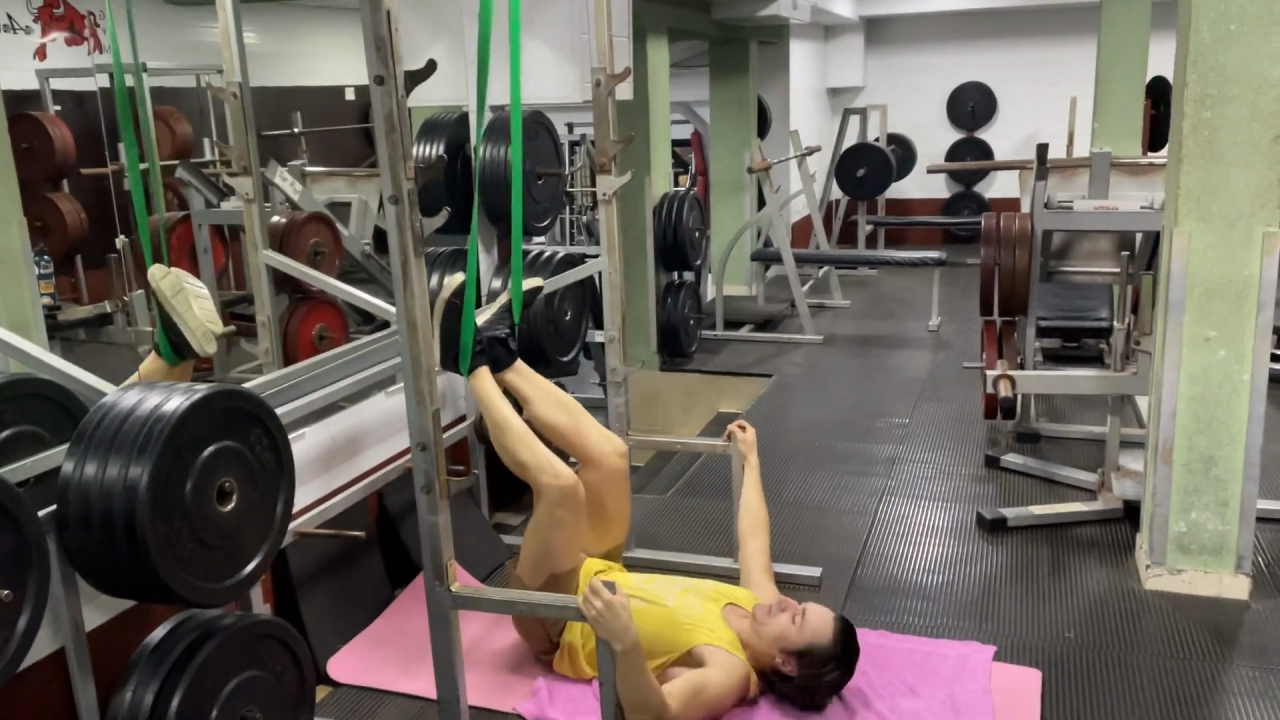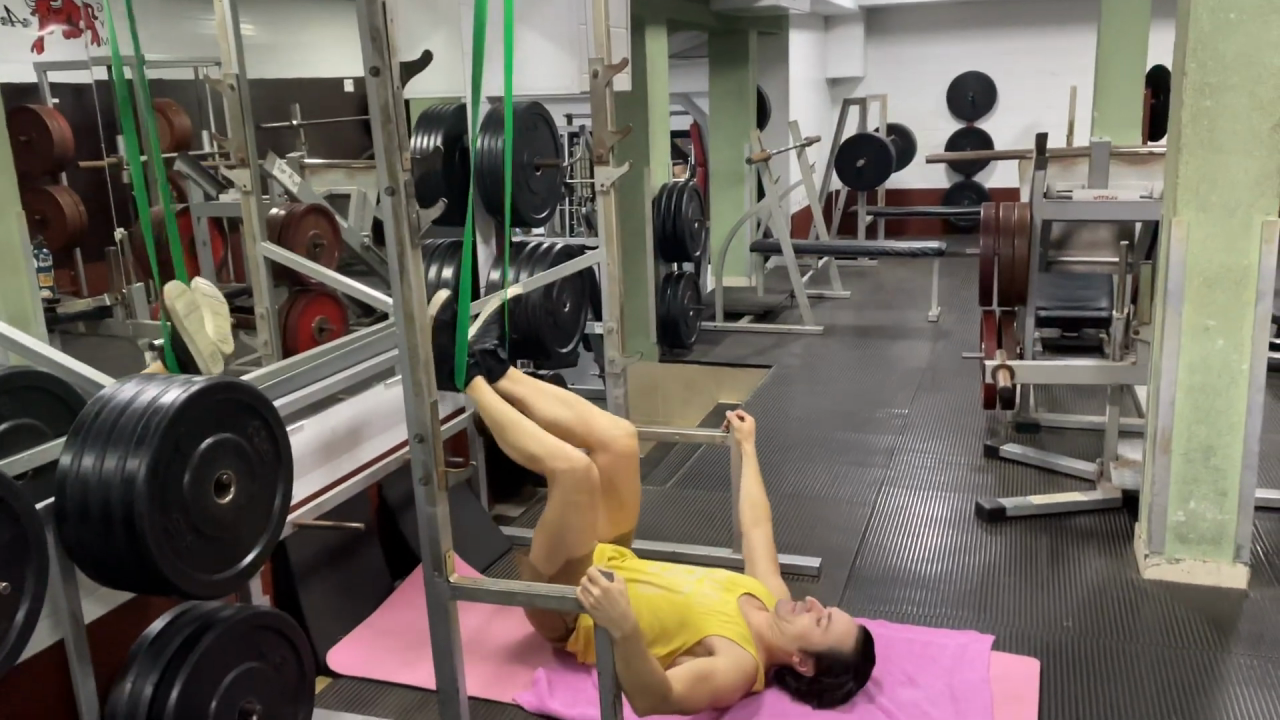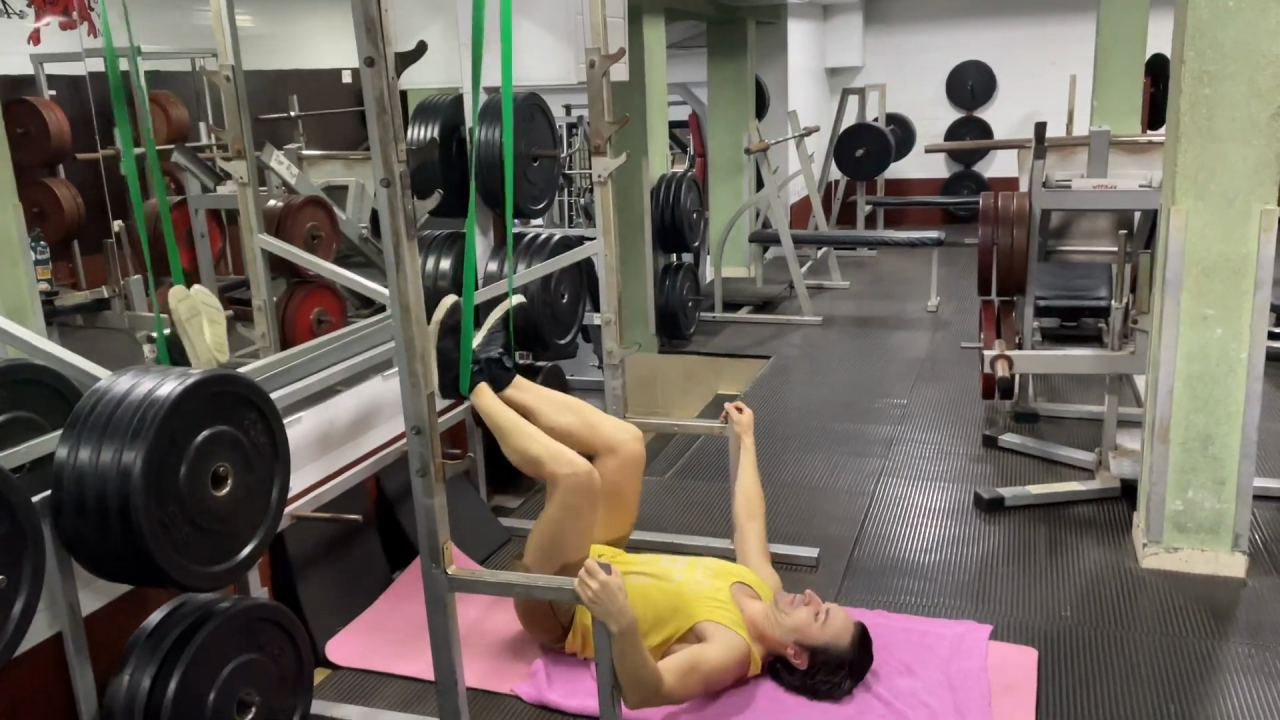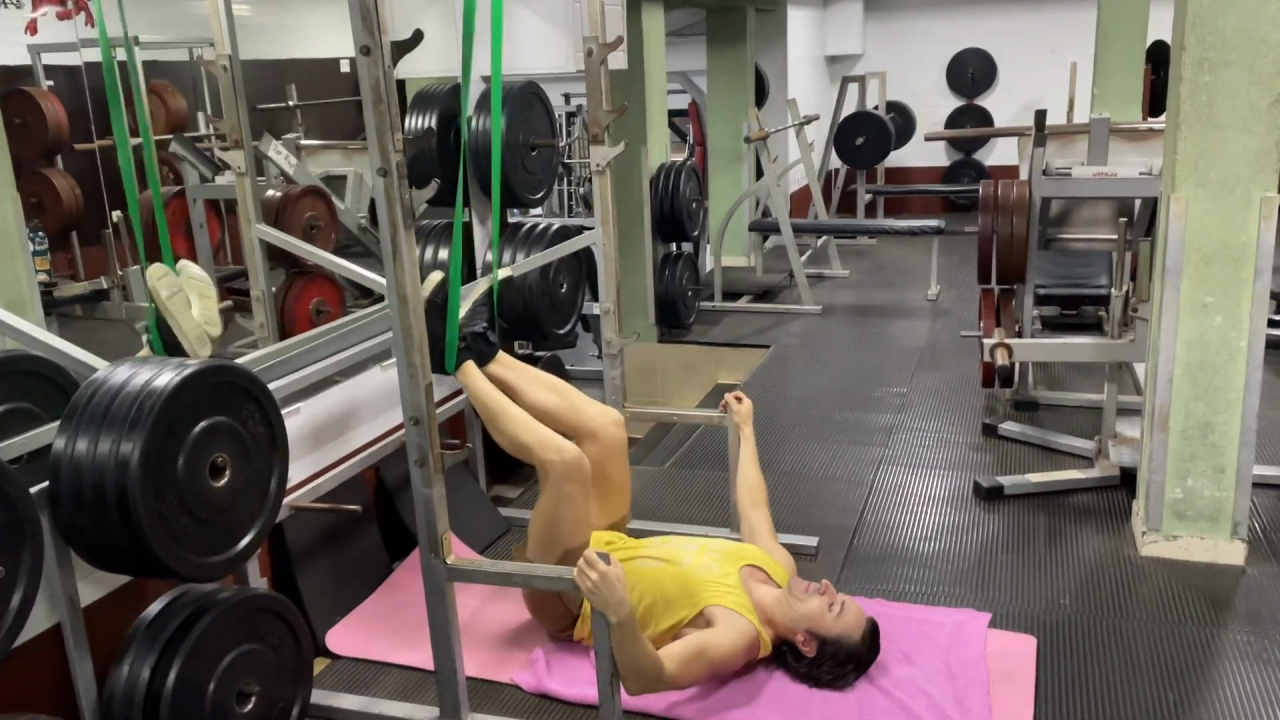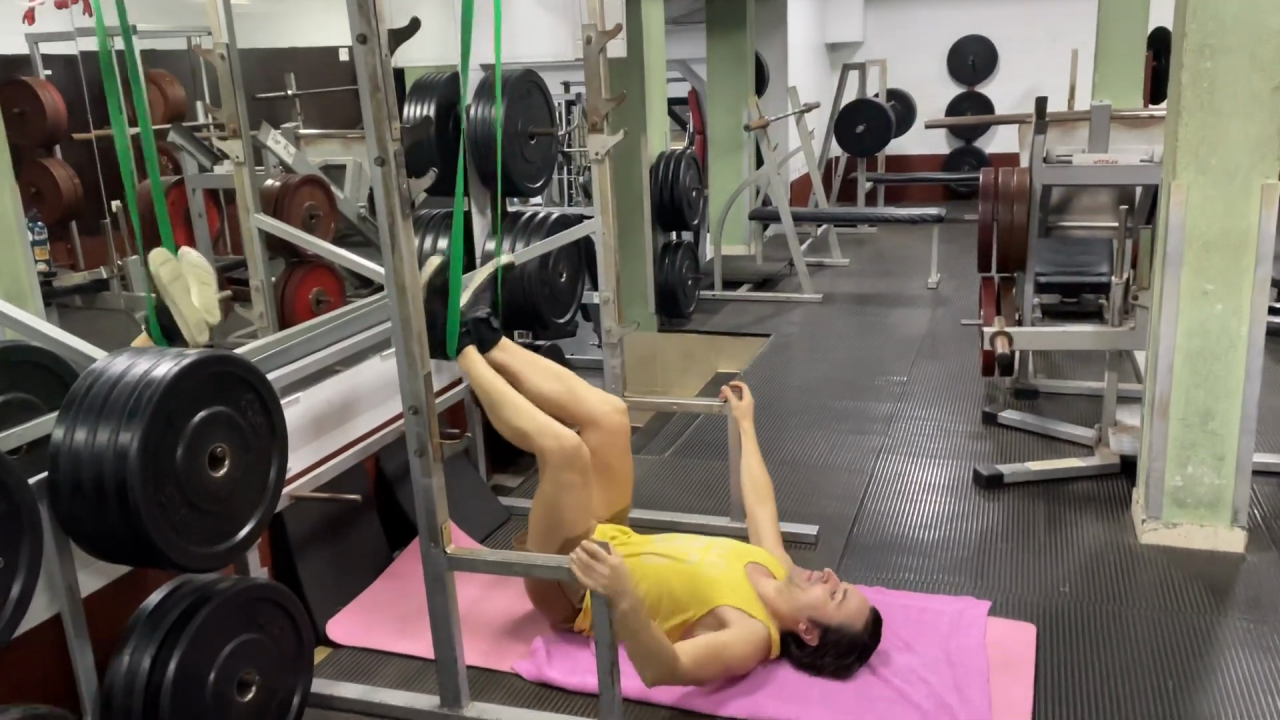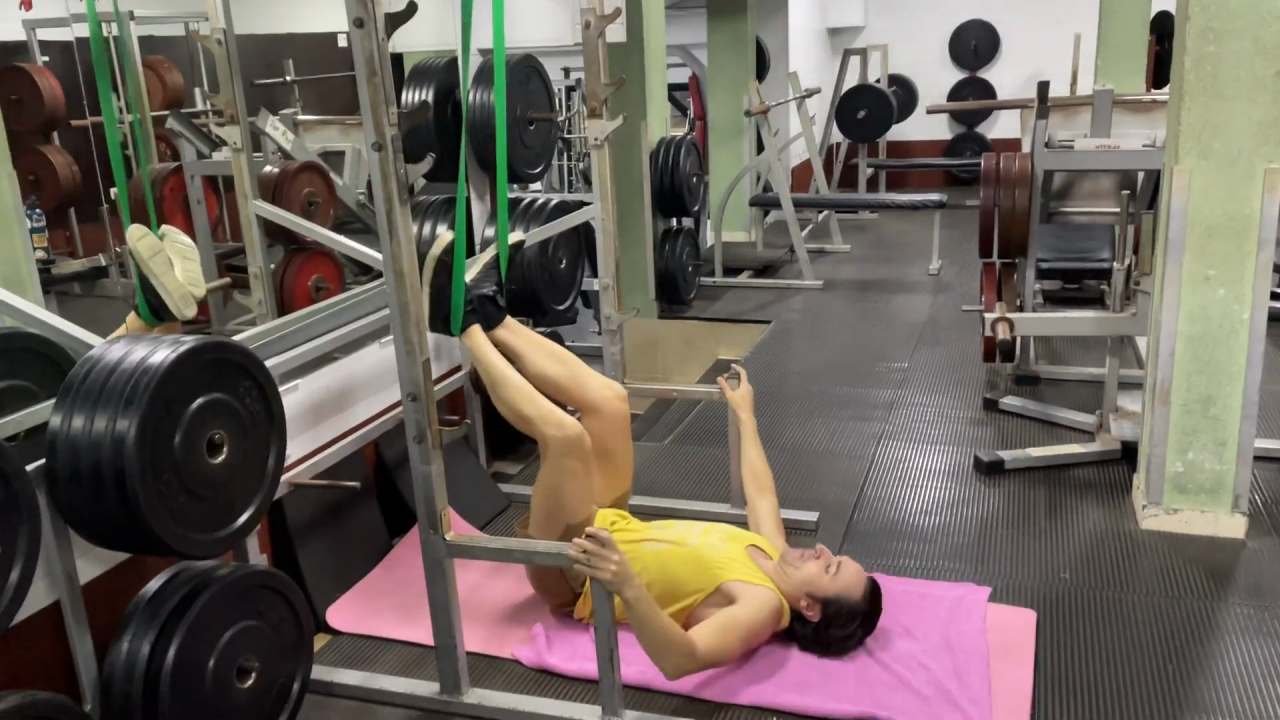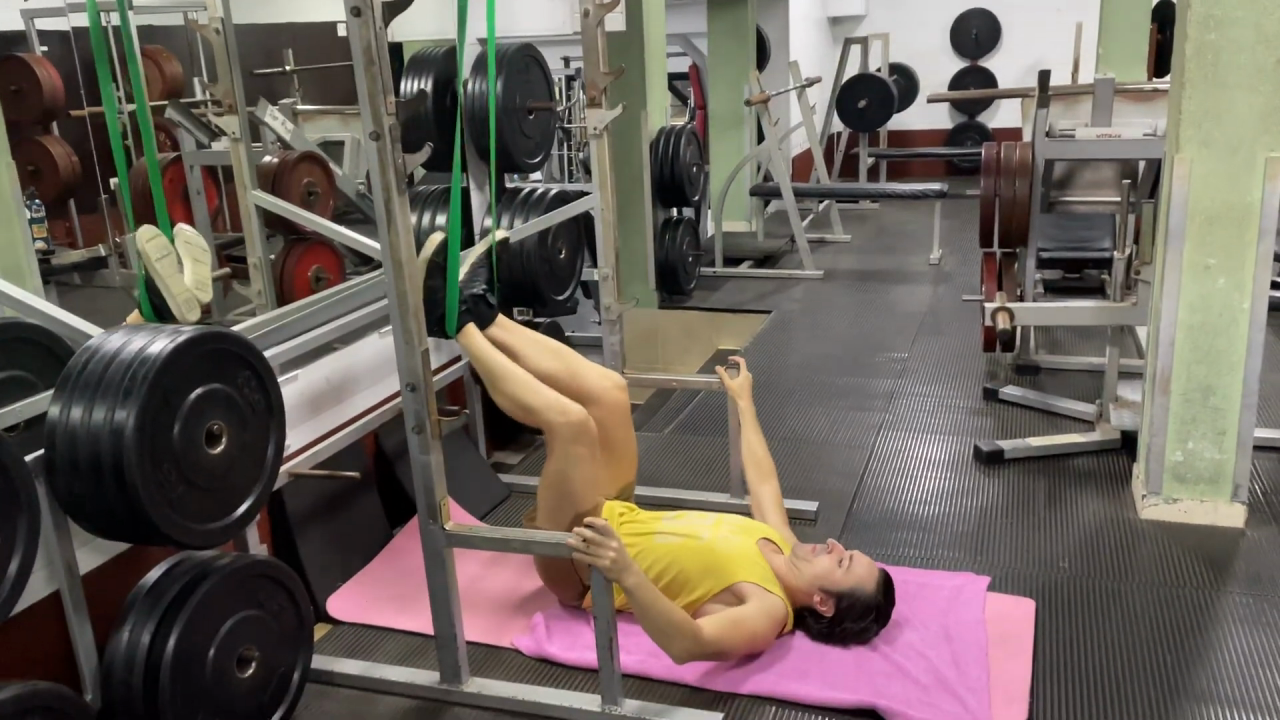
dt=0.2s
person 1, frame 1
left shoulder: (730, 672)
right shoulder: (762, 605)
right elbow: (755, 539)
left wrist: (625, 642)
right wrist: (750, 459)
left hip: (558, 626)
right hip: (595, 576)
left knee: (559, 483)
right knee: (607, 454)
left ankle: (477, 366)
right ankle: (499, 356)
person 1, frame 2
left shoulder: (740, 665)
right shoulder: (772, 602)
left elbow: (651, 701)
right elbow: (758, 530)
left wrist: (623, 629)
right wrist: (747, 448)
left hip: (567, 612)
right hip: (605, 563)
left knee: (573, 467)
right knee: (618, 438)
left ankle: (468, 376)
right ankle: (491, 369)
person 1, frame 3
left shoulder: (734, 651)
right shoulder: (765, 590)
left elbow: (644, 693)
right elbow: (750, 524)
left wrist: (621, 622)
right wrist: (746, 442)
left hip: (561, 612)
right hip: (595, 563)
left knee: (575, 473)
right knee: (625, 441)
left ankle: (471, 381)
right ankle: (496, 376)
person 1, frame 4
left shoulder: (742, 634)
right shoulder: (777, 571)
left elbow: (645, 679)
right elbow: (755, 510)
left wrist: (619, 613)
right wrist: (745, 430)
left hip: (569, 602)
right hip: (602, 549)
left knee: (563, 458)
right knee: (604, 426)
left ankle: (461, 360)
right ankle: (482, 353)
person 1, frame 5
left shoulder: (754, 632)
right shoulder: (778, 573)
left elbow: (662, 669)
right elbow: (761, 506)
left wrist: (622, 598)
right wrist: (746, 425)
left hip: (574, 590)
right hip: (606, 544)
left knee: (562, 445)
right knee: (608, 414)
left ankle: (461, 344)
right ankle: (482, 338)
person 1, frame 6
left shoulder: (764, 607)
right shoulder: (775, 558)
left elbow: (679, 660)
right elbow: (762, 494)
left wrist: (626, 587)
right wrist: (744, 414)
left hip: (573, 574)
right hip: (607, 528)
left knee: (564, 433)
right knee: (609, 400)
left ankle: (466, 323)
right ankle: (489, 316)
person 1, frame 7
left shoulder: (768, 610)
right shoulder: (782, 548)
left elbow: (687, 644)
right elbow: (764, 481)
left wrist: (626, 575)
right wrist: (744, 401)
left hip: (579, 564)
right hip: (614, 520)
left knee: (570, 420)
right knee: (607, 391)
left ankle: (461, 324)
right ankle: (481, 317)
